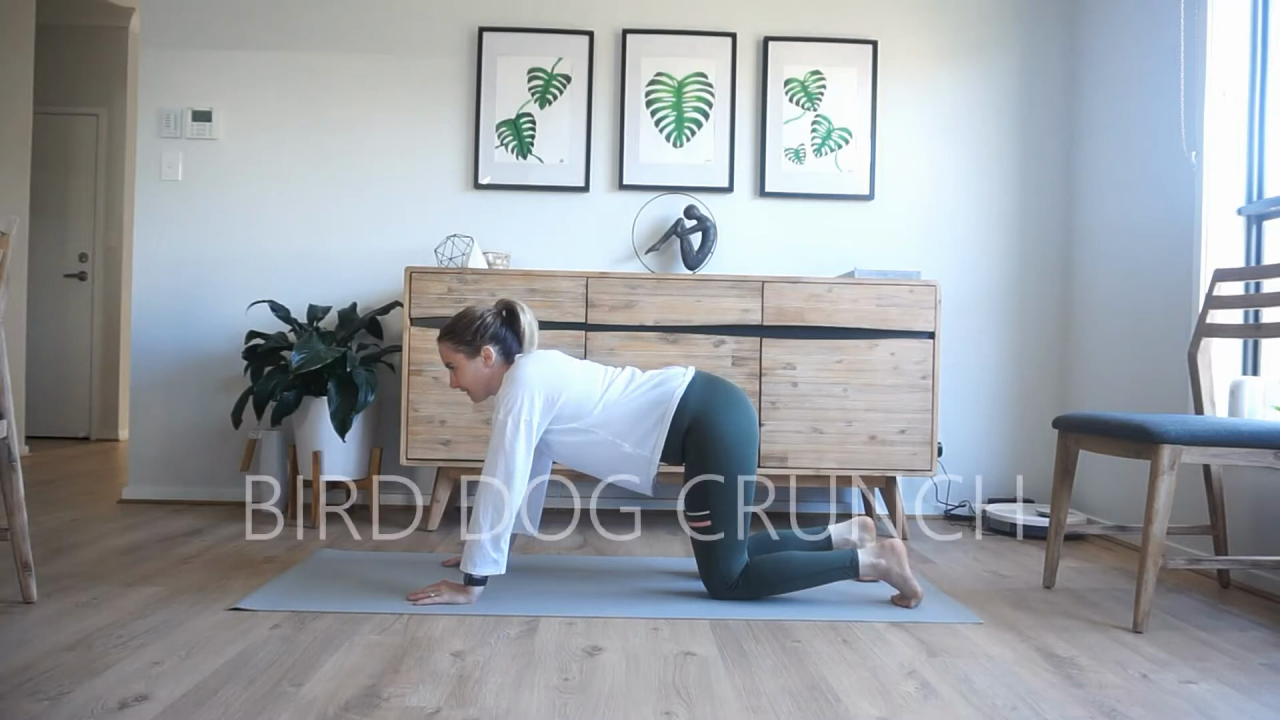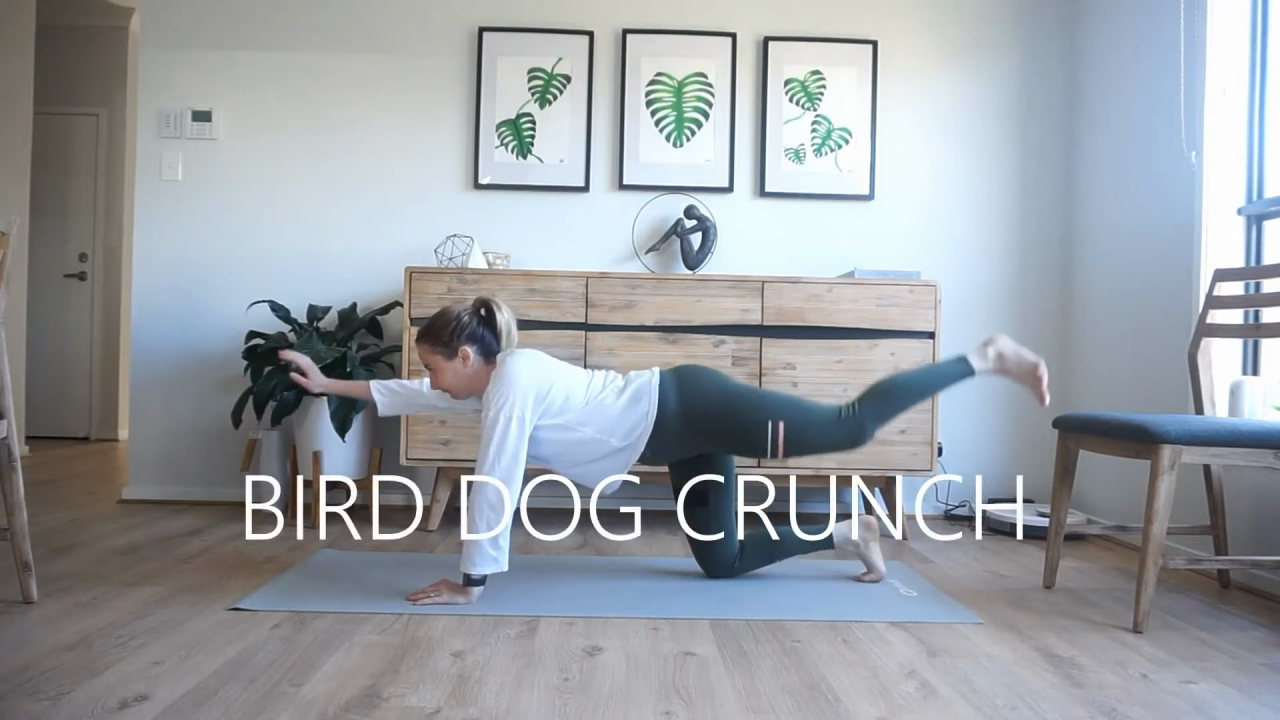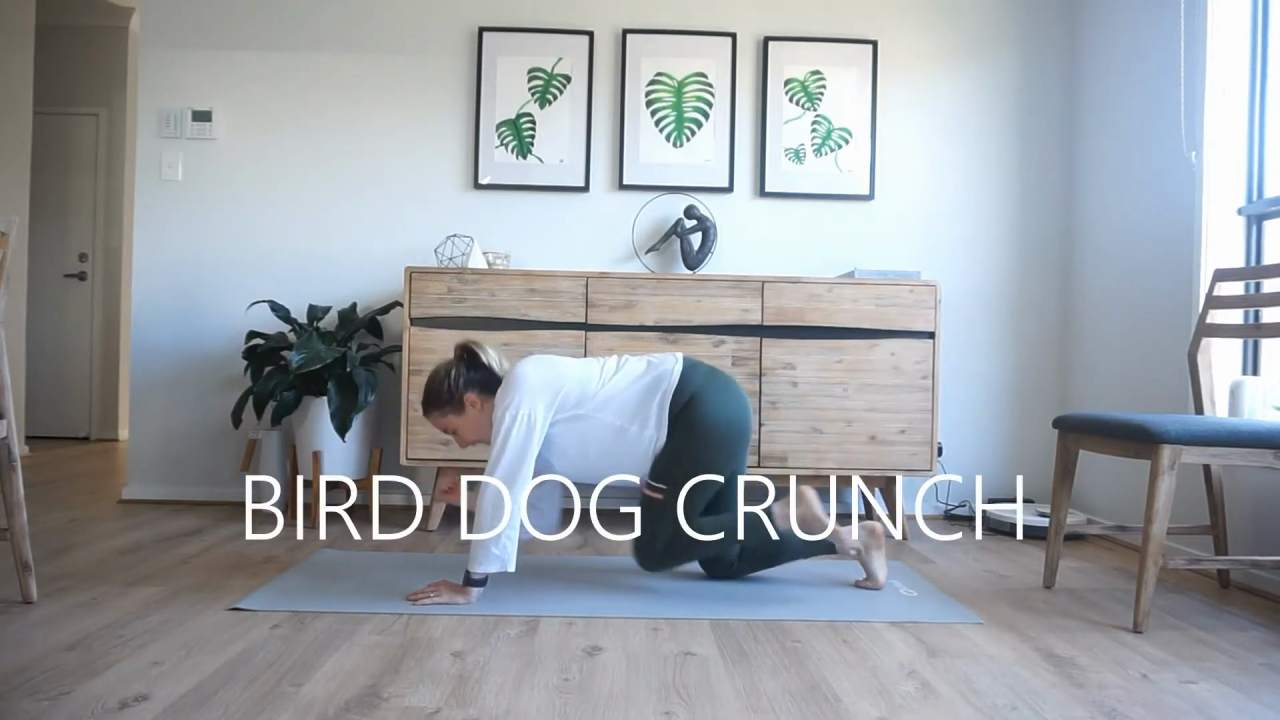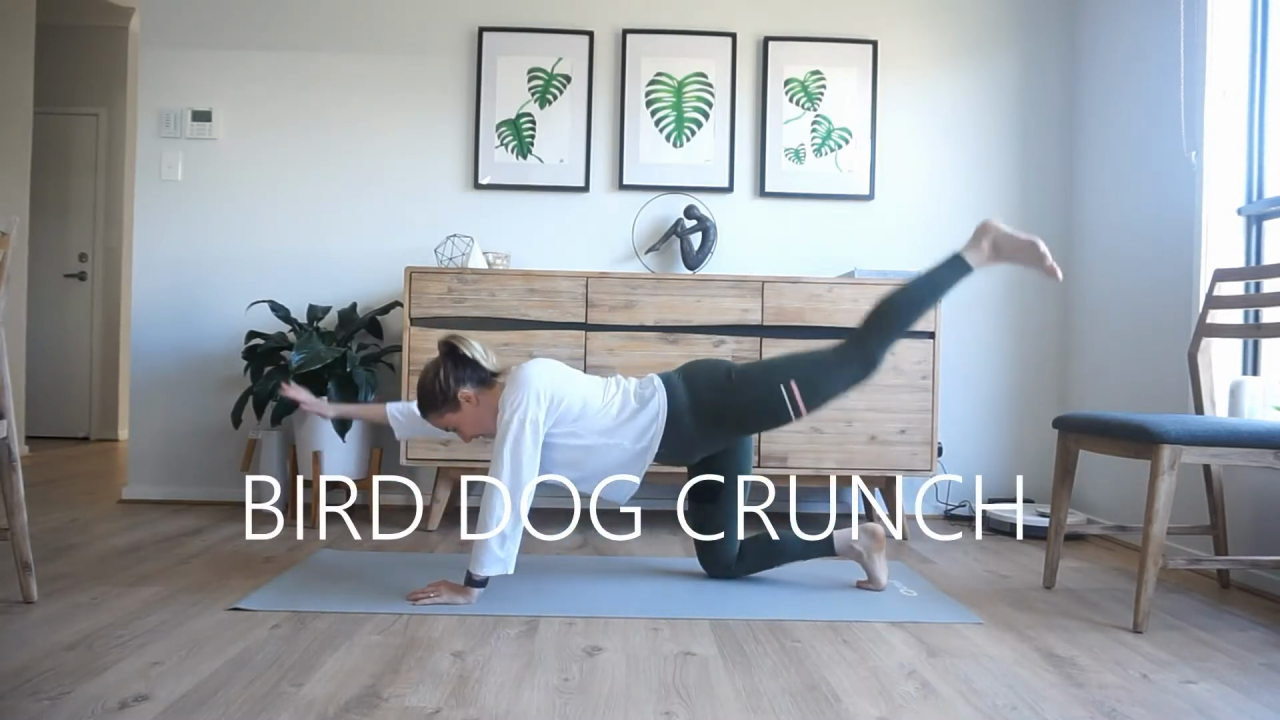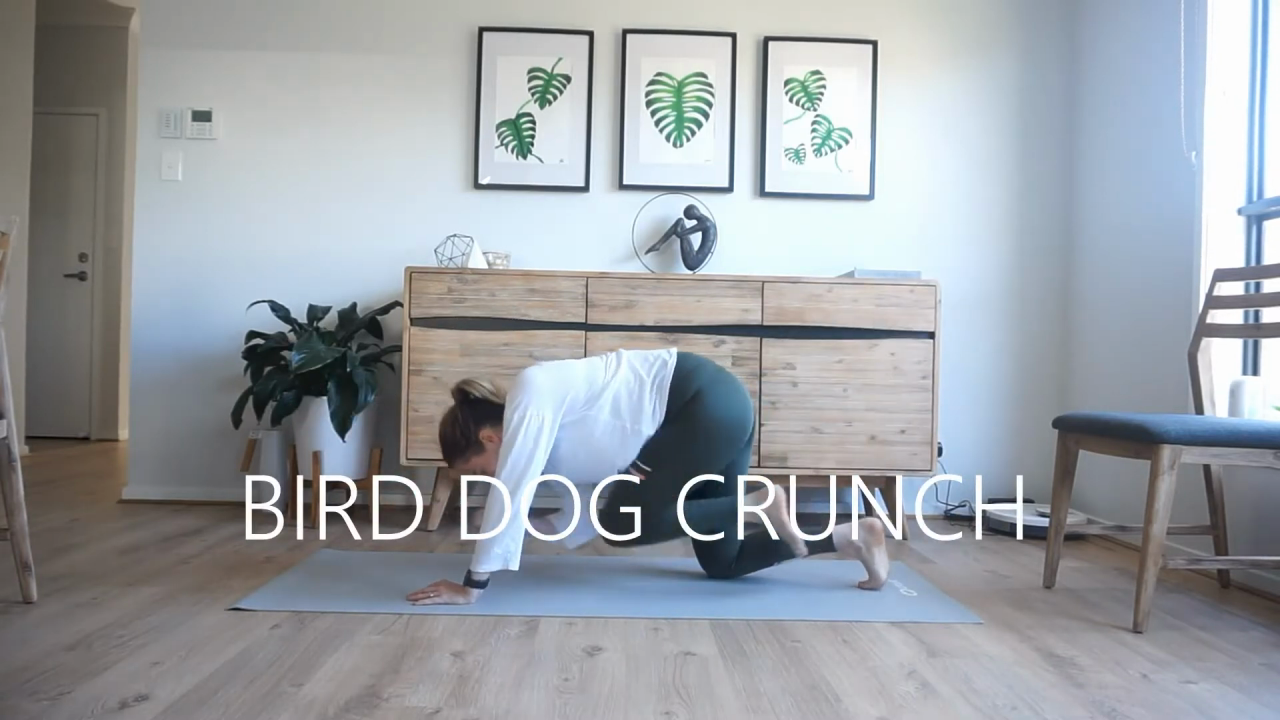
dt=1s
person 1, frame 1
left shoulder: (522, 383)
right shoulder: (534, 372)
left elbow: (500, 487)
right elbow: (527, 476)
left wrist: (472, 582)
right wrist: (481, 551)
left hip: (711, 418)
right hip: (705, 413)
left knee: (726, 580)
right knee: (721, 552)
left ankle: (873, 560)
right ankle: (846, 534)
person 1, frame 2
left shoulder: (510, 382)
right shoulder: (498, 375)
left elbow: (494, 489)
right elbow: (415, 396)
left wrist: (471, 582)
right wrist: (332, 383)
left hip: (693, 409)
right hip: (687, 427)
left knee: (849, 424)
right knee: (721, 561)
left ankle: (987, 357)
right ankle: (850, 534)
person 1, frame 3
left shoulder: (521, 392)
right shoulder: (527, 414)
left elbow: (501, 492)
right elbow: (537, 512)
left wrist: (471, 584)
right wrist: (469, 500)
left hip: (703, 405)
right hip: (707, 410)
left knee: (654, 552)
right knee: (723, 558)
left ankle: (788, 514)
right ankle: (849, 536)
person 1, frame 4
left shoulder: (523, 393)
right shoulder: (503, 396)
left elbow: (506, 503)
right elbow: (423, 417)
left wrist: (471, 586)
right wrist: (334, 409)
left hip: (708, 407)
right hip: (705, 430)
left knee: (859, 355)
right knee: (724, 562)
left ankle: (980, 248)
right ankle: (852, 542)
person 1, frame 5
left shoulder: (529, 396)
right shoulder: (545, 428)
left elbow: (510, 497)
right elbow: (578, 525)
left wrist: (471, 585)
right wrist: (494, 515)
left hip: (705, 399)
right hip: (715, 405)
left knee: (622, 523)
right knee: (722, 561)
left ankle: (760, 502)
right ankle: (852, 534)
